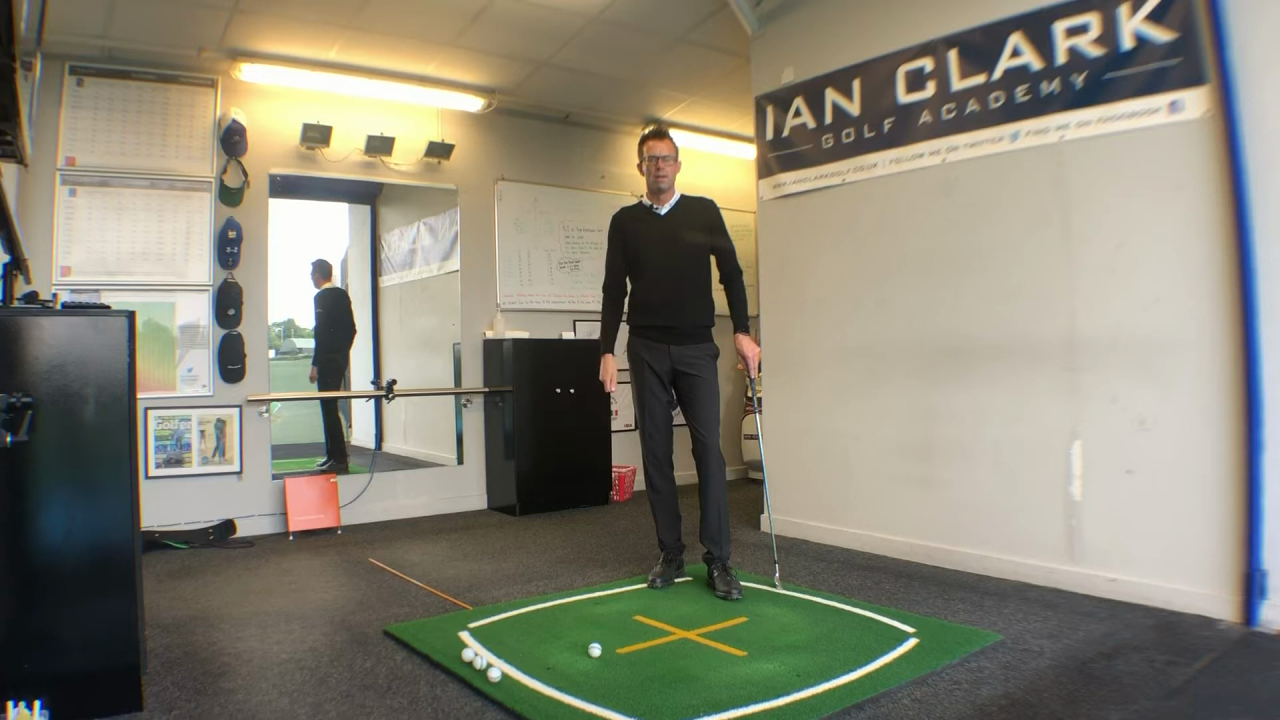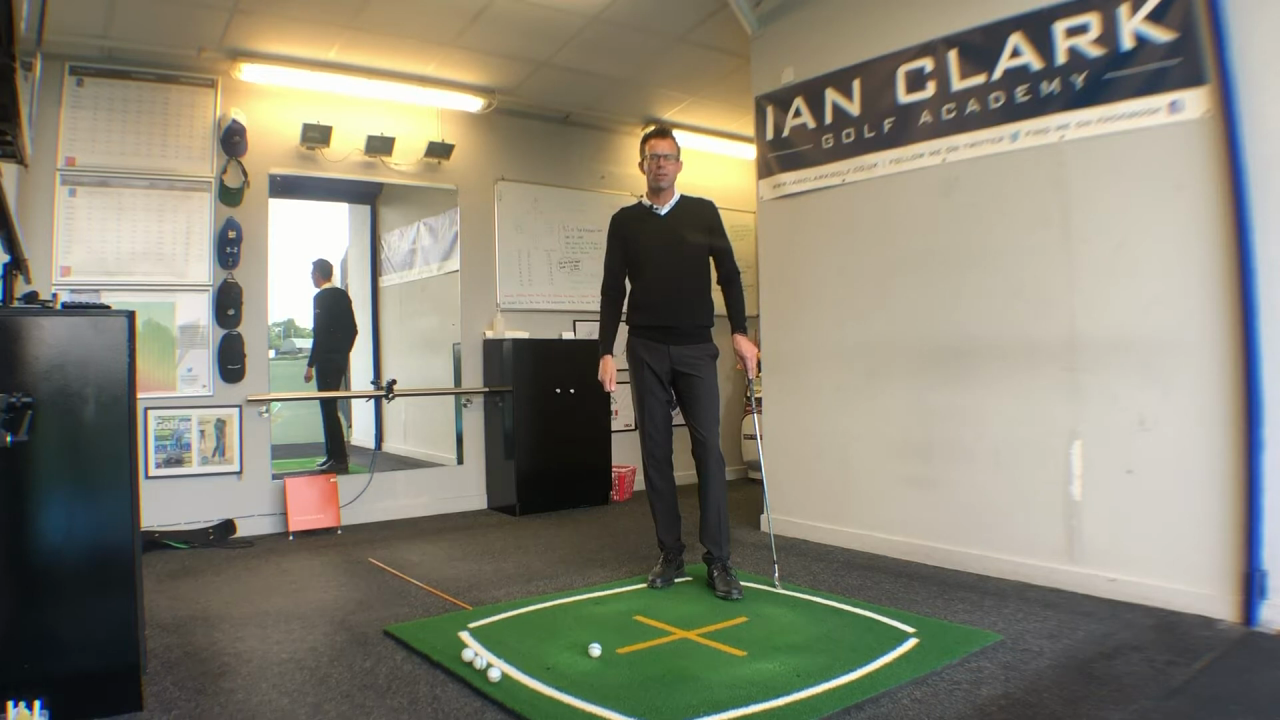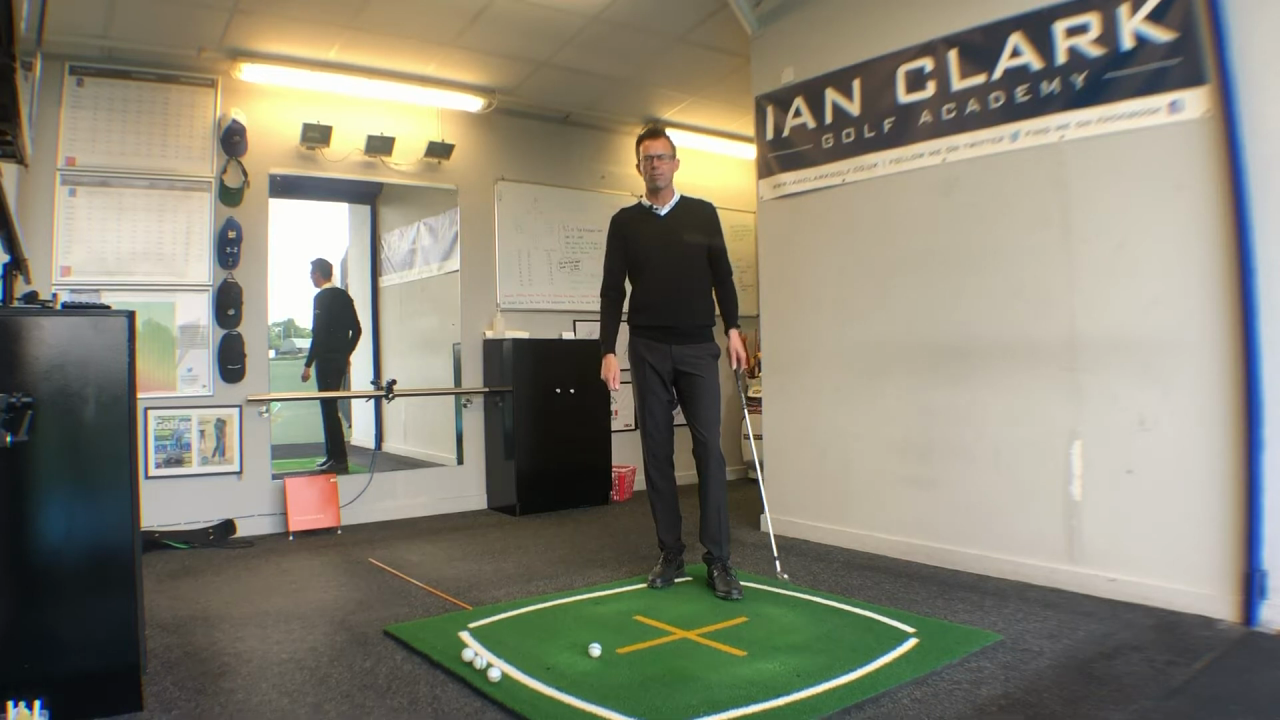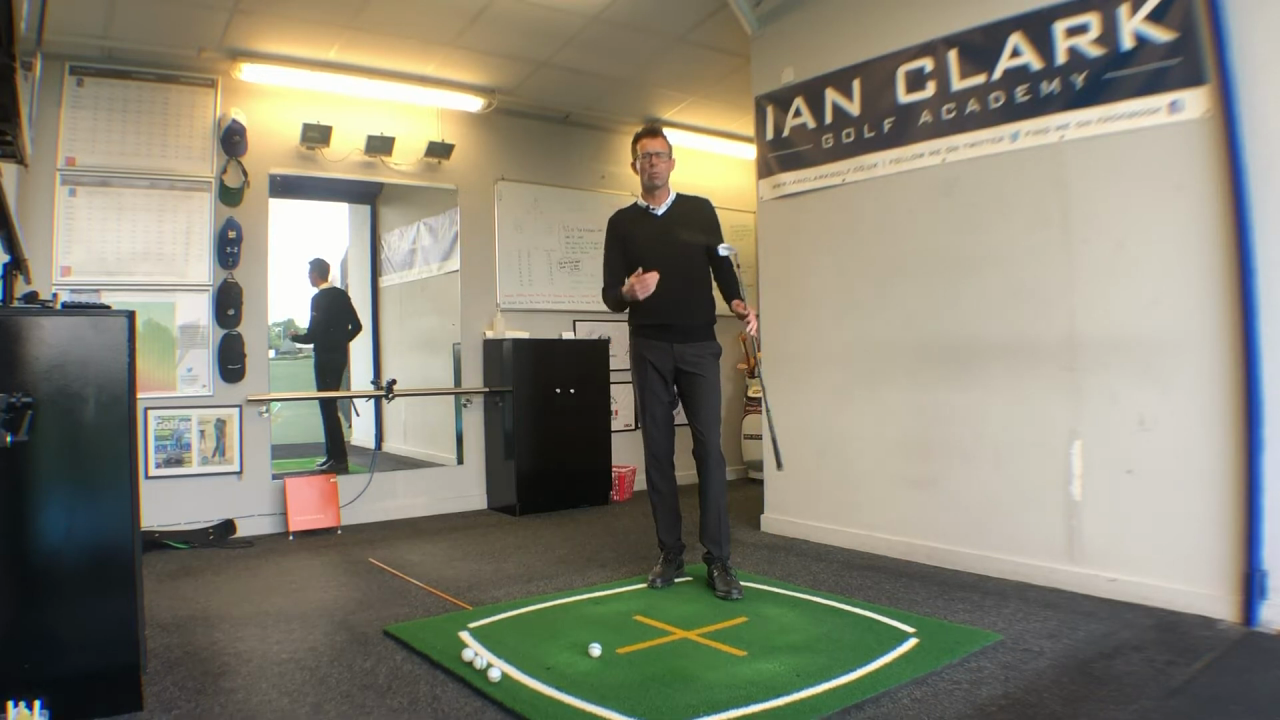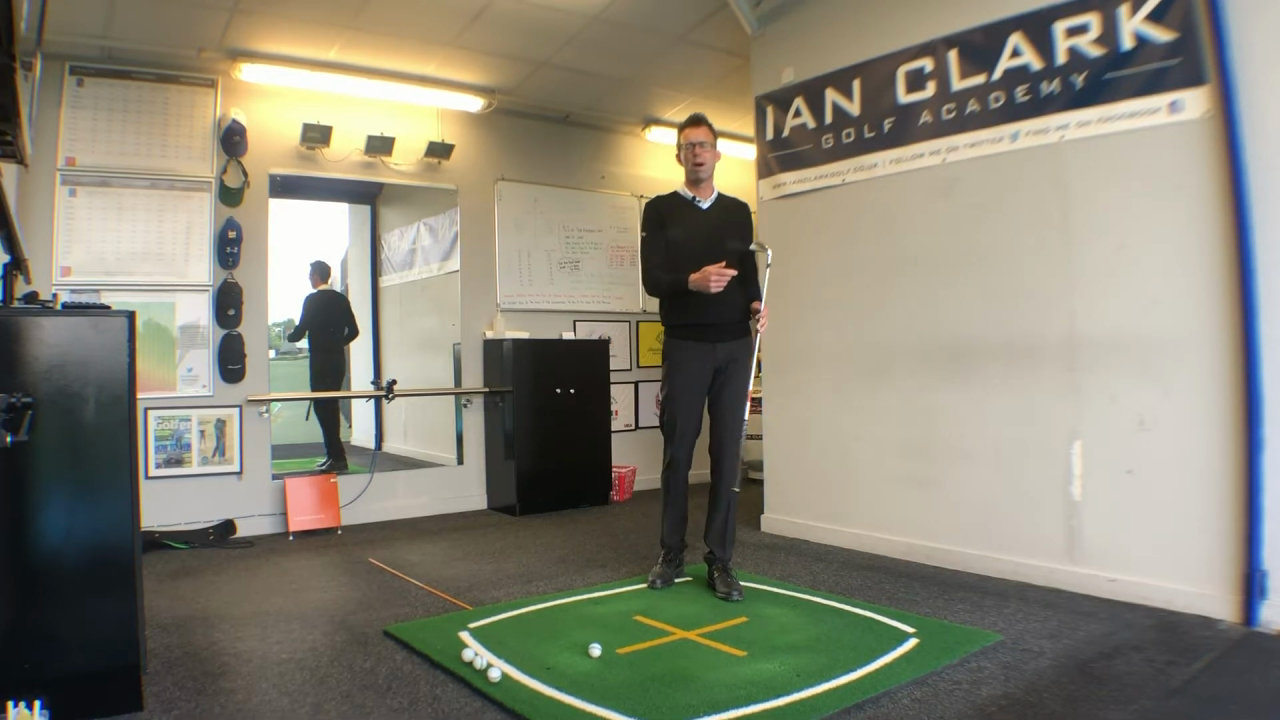
dt=1s
person 1, frame 1
left shoulder: (704, 212)
right shoulder: (625, 222)
left elbow: (731, 273)
right elbow: (614, 291)
left wrist: (742, 332)
right wrist: (607, 352)
left hip: (696, 347)
right hip: (647, 349)
left knee: (708, 447)
right knee: (656, 451)
left ankle: (718, 560)
right ankle: (671, 554)
person 1, frame 2
left shoulder: (703, 212)
right shoulder: (625, 222)
left elbow: (729, 274)
right elbow: (612, 291)
left wrist: (740, 331)
right wrist: (606, 352)
left hip: (696, 348)
right hip: (646, 349)
left knee: (708, 448)
right knee: (656, 451)
left ankle: (718, 560)
right ankle: (671, 554)
person 1, frame 3
left shoulder: (703, 213)
right shoulder: (625, 222)
left elbow: (722, 276)
right elbow: (612, 291)
left wrist: (733, 328)
right wrist: (608, 351)
left hip: (698, 347)
right hip: (648, 349)
left knee: (709, 449)
right knee: (657, 452)
left ankle: (718, 560)
right ankle: (671, 554)
person 1, frame 4
left shoulder: (700, 210)
right shoulder: (622, 223)
left elbow: (721, 266)
right elbow: (609, 290)
left wrist: (737, 302)
right wrist: (628, 293)
left hip: (699, 345)
right hip: (649, 348)
left knee: (709, 447)
right knee: (658, 450)
left ankle: (717, 559)
right ankle: (670, 553)
person 1, frame 5
left shoulder: (739, 212)
right shoulder: (660, 210)
left elbow: (748, 275)
right elbow: (653, 280)
left wrist: (756, 304)
right wrist: (693, 281)
left hip: (734, 347)
right hip: (684, 347)
left knee: (727, 453)
right knee: (677, 452)
left ankle: (719, 560)
right ankle: (671, 552)
person 2, frame 1
left shoulder: (321, 298)
right shoulder: (343, 295)
left elbow: (321, 333)
right elbow: (351, 329)
left wrist: (315, 364)
left hip: (328, 359)
right hip: (341, 357)
left knee: (329, 407)
right knee: (330, 406)
left ankle: (339, 459)
right ankle: (332, 455)
person 2, frame 2
left shoulder: (321, 298)
right shoulder: (343, 296)
left elbow: (320, 334)
right elbow: (352, 329)
left wrist: (310, 365)
left hip: (327, 360)
right hip: (340, 359)
left knee: (328, 408)
right knee: (330, 406)
left ankle: (340, 458)
right ankle: (333, 454)
person 2, frame 3
left shoulder: (321, 298)
right shoulder: (344, 296)
left elbow: (318, 334)
right elbow: (357, 329)
left wrist: (308, 365)
left hip: (327, 359)
right hip: (340, 358)
left knee: (329, 408)
right knee: (330, 407)
left ankle: (340, 459)
right ankle: (332, 455)
person 2, frame 4
left shoulder: (319, 299)
right shoulder: (342, 295)
left elbow: (313, 335)
right elbow: (356, 326)
left wrist: (294, 337)
left hip: (325, 357)
right hip: (339, 355)
left knee: (328, 407)
right knee: (329, 405)
left ankle: (339, 459)
right ankle: (332, 455)
person 2, frame 5
left shoulder: (312, 300)
right shoulder: (341, 299)
left elbow: (300, 333)
right elbow: (353, 331)
left wrist: (290, 336)
left hip: (320, 360)
right hip: (338, 359)
left knee: (322, 407)
right knee: (332, 406)
left ankle: (338, 457)
right ankle: (333, 455)
